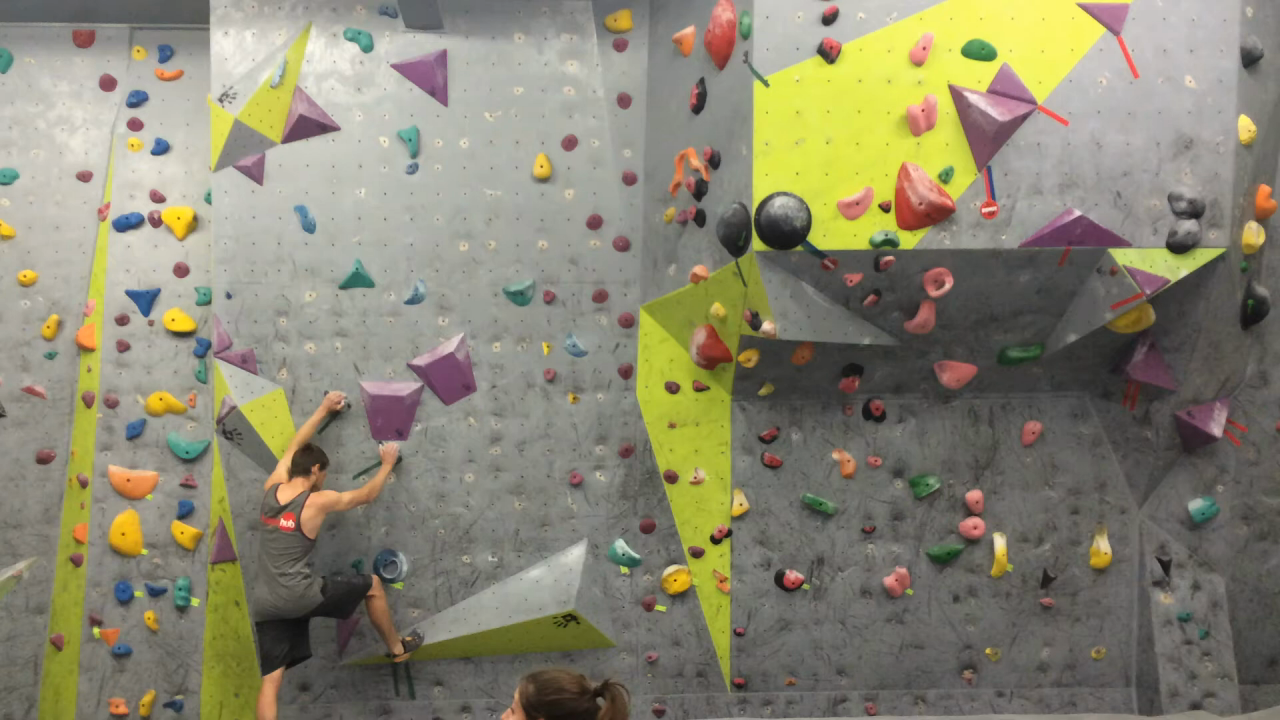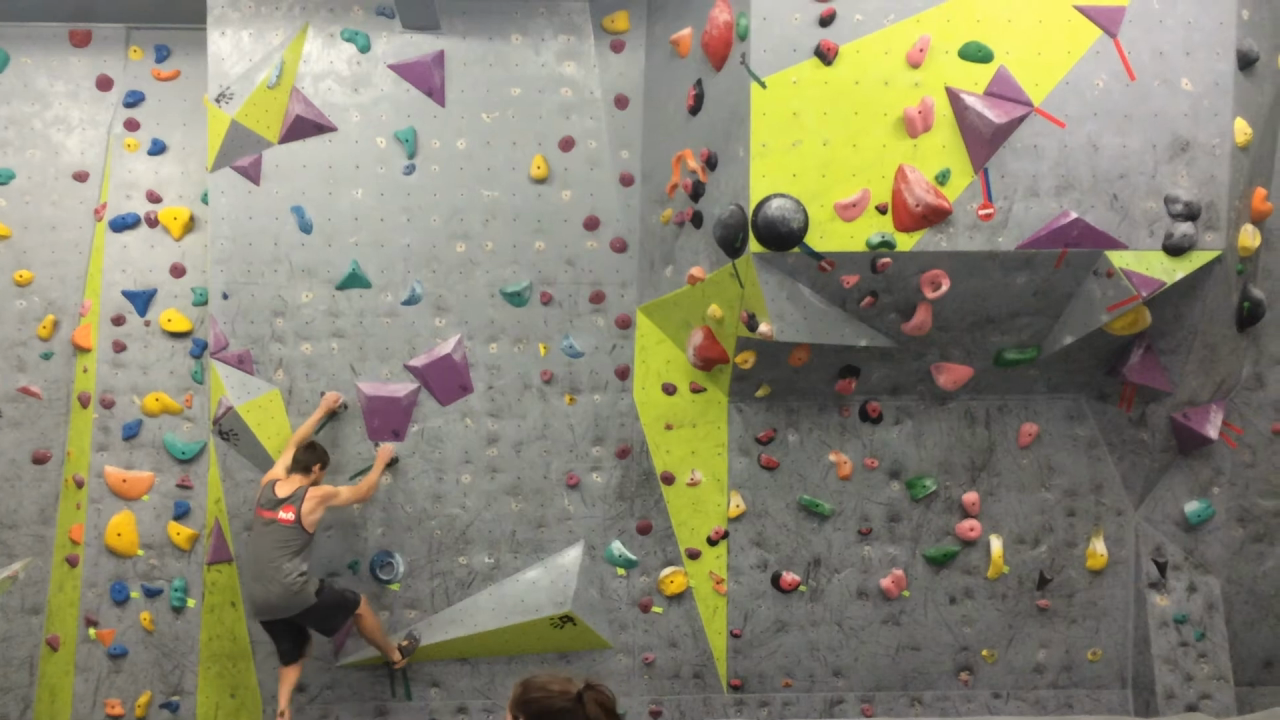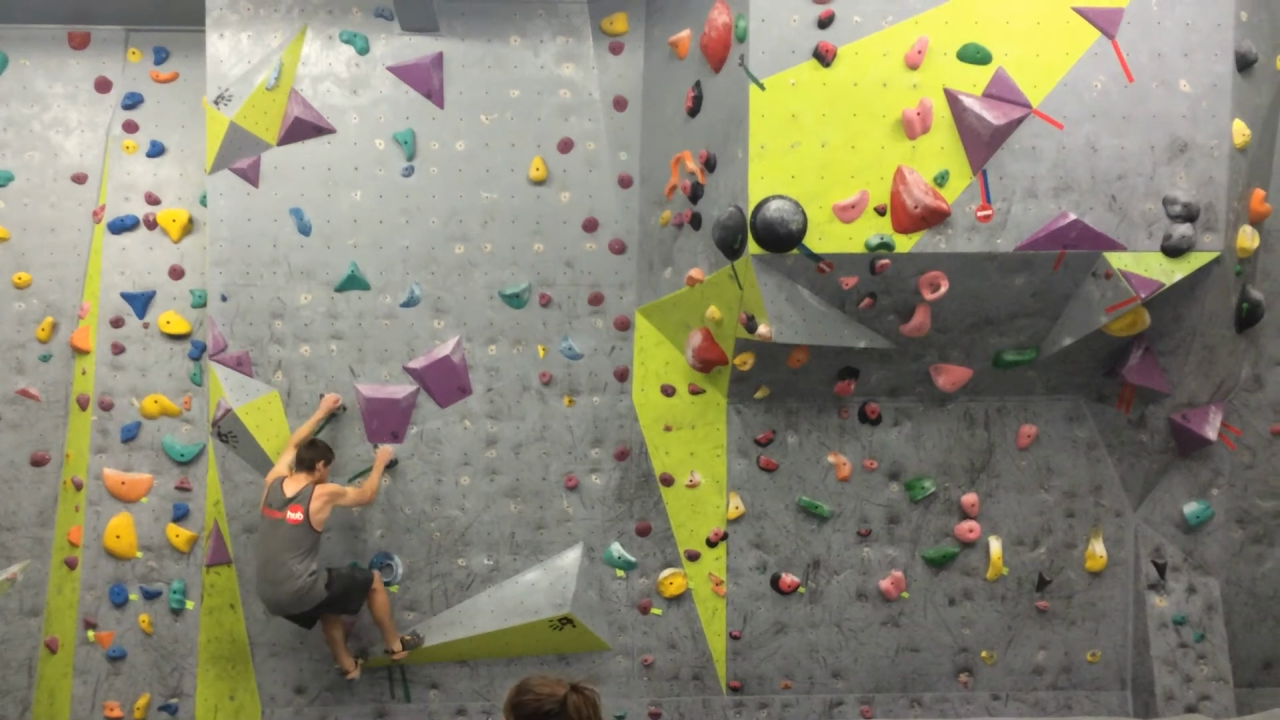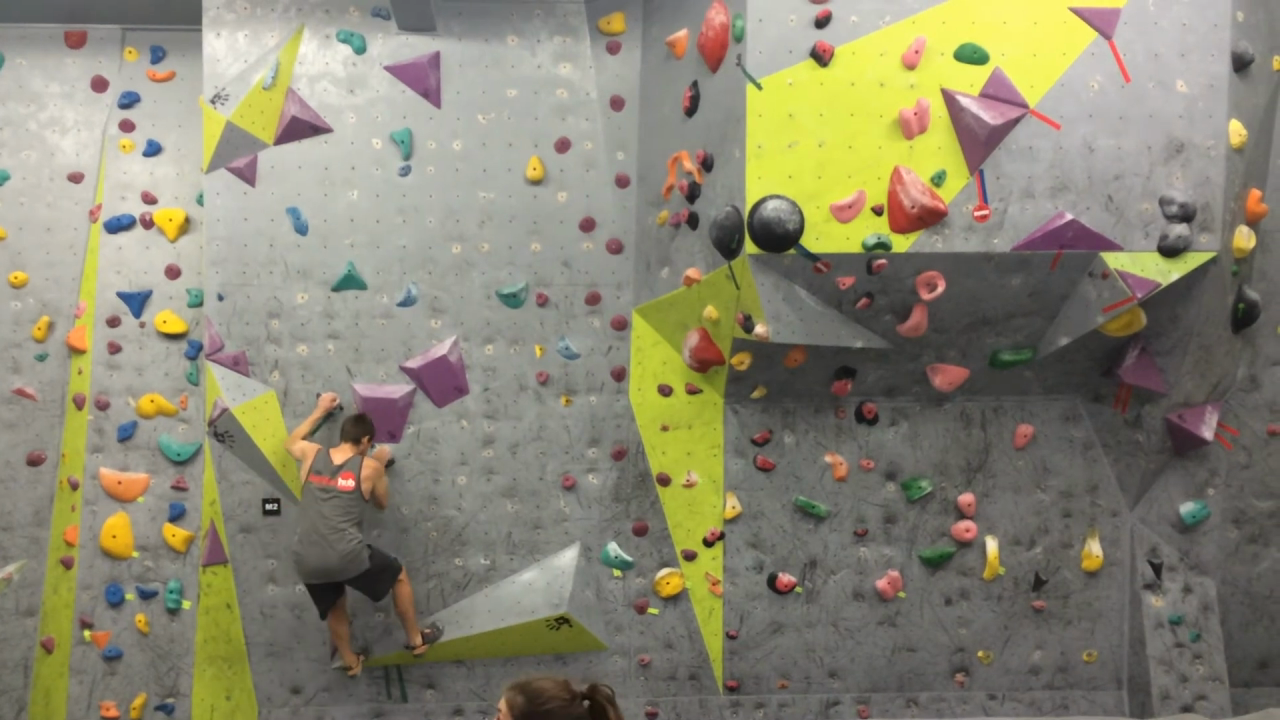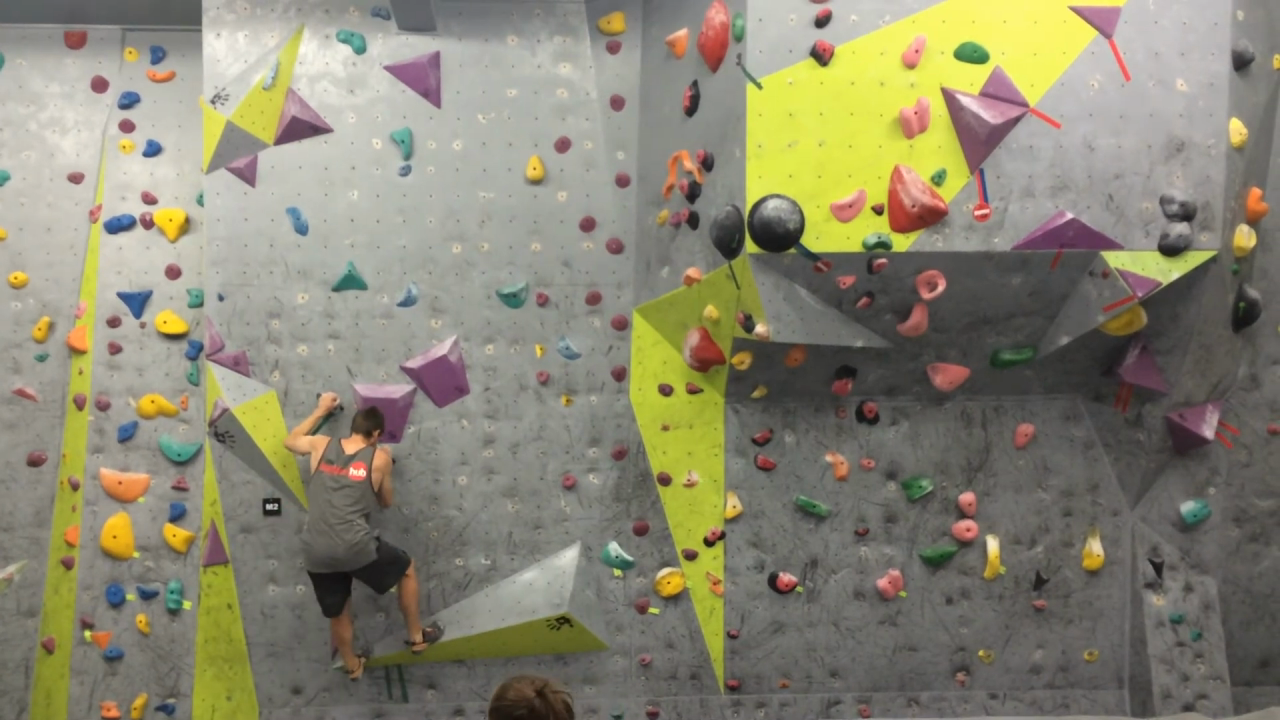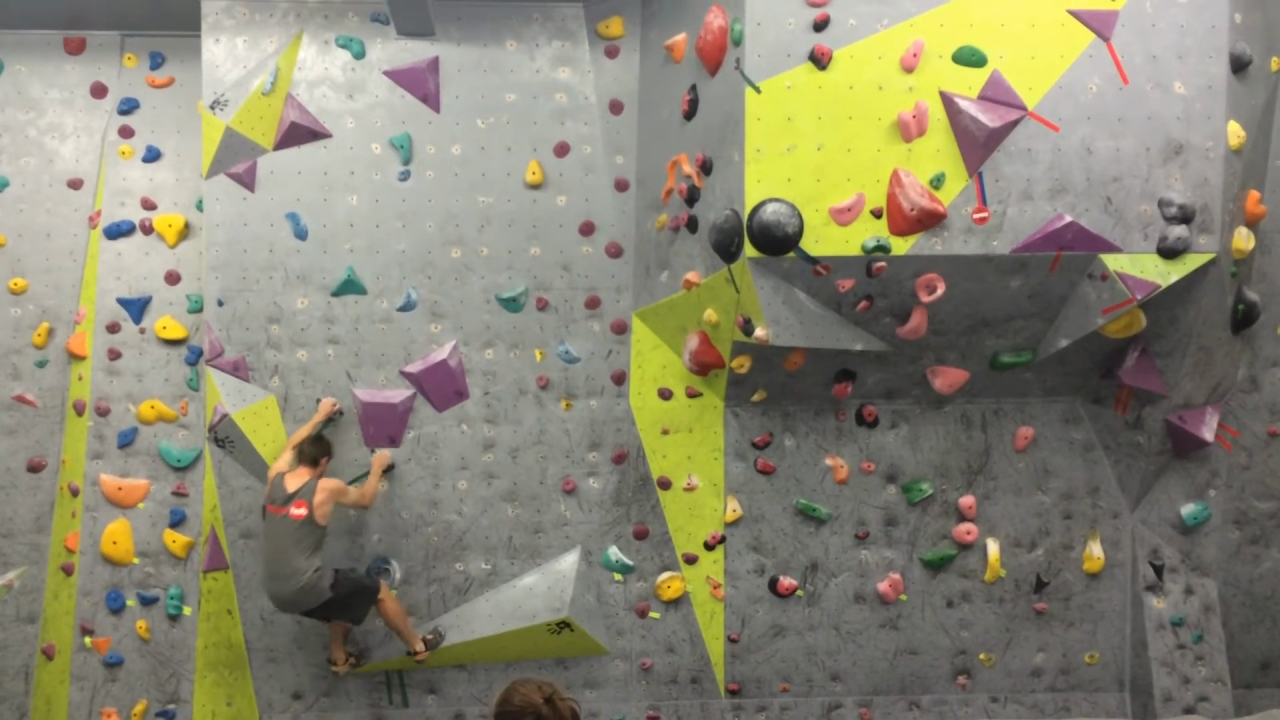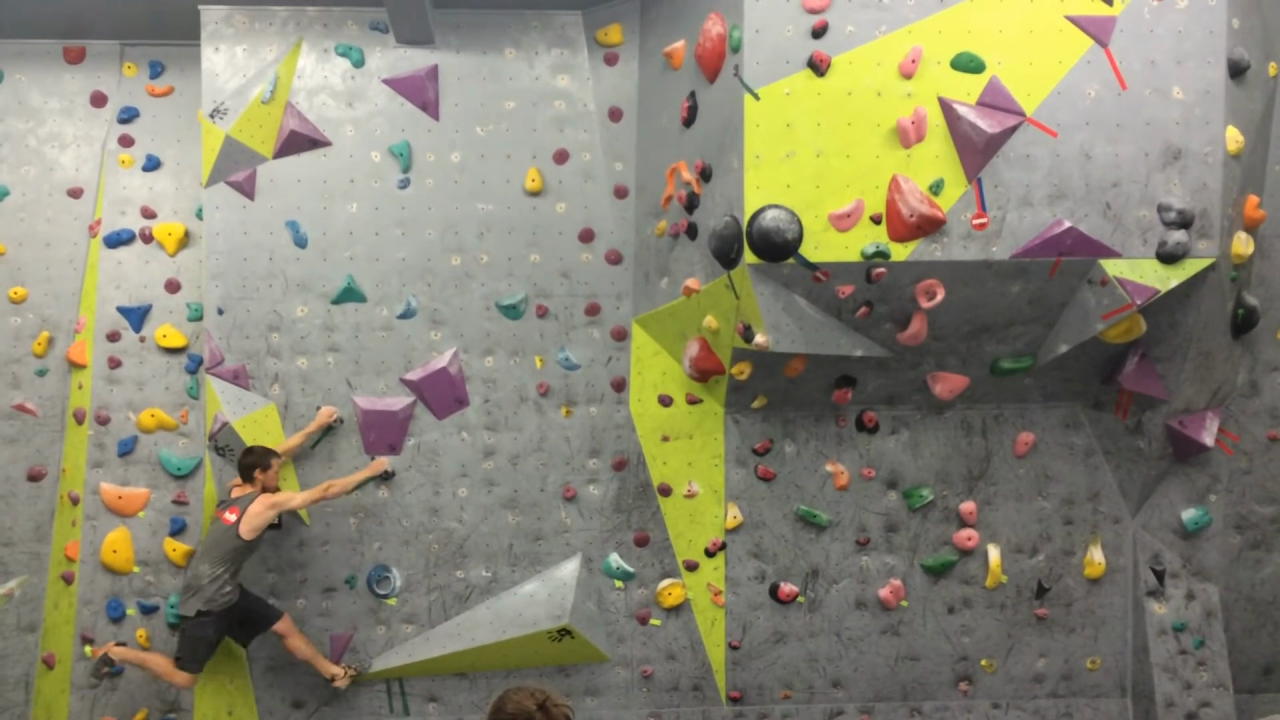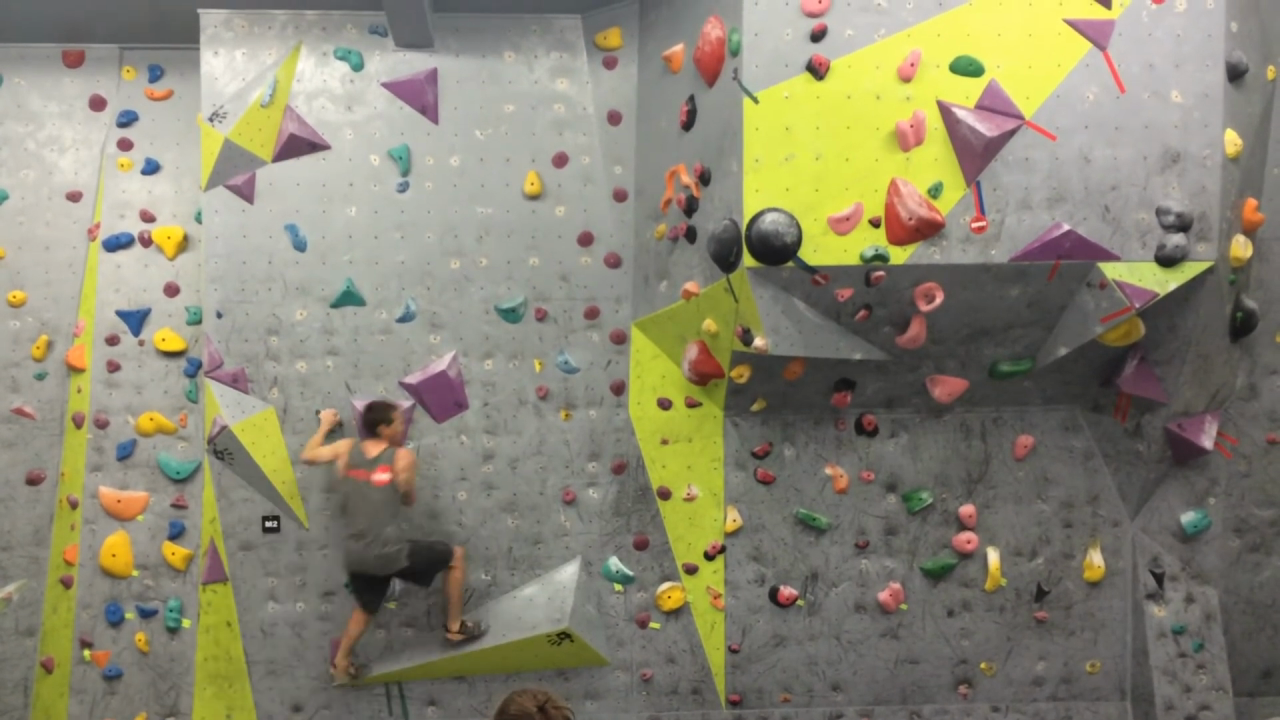
dt=0.7s
person 1, frame 1
left shoulder: (272, 488)
right shoulder: (318, 502)
left elbow: (295, 447)
right elbow: (366, 495)
left wrist: (323, 410)
right wrist: (387, 463)
left hip: (264, 603)
right hip: (299, 596)
left knee: (271, 679)
right knee: (372, 585)
right ankle: (397, 647)
person 1, frame 2
left shoulder: (268, 483)
right shoulder: (317, 496)
left elbow: (293, 445)
right elbow: (363, 493)
left wrist: (322, 410)
right wrist: (381, 462)
left hip: (258, 599)
right hip: (292, 594)
left knee: (293, 657)
right knee: (359, 605)
right ankle: (394, 654)
person 1, frame 3
left shoulder: (273, 482)
right shoulder: (324, 494)
left elbow: (292, 448)
right elbow: (367, 495)
left wrist: (322, 413)
right wrist: (380, 464)
left hip: (270, 596)
right hip: (301, 592)
left knee: (329, 604)
right knee: (373, 581)
left ankle: (347, 664)
right ankle: (396, 644)
person 1, frame 4
left shoulder: (312, 454)
right shoulder: (369, 467)
left elbow: (291, 442)
right elbow: (382, 503)
left wrist: (320, 411)
left hip: (307, 562)
right hip: (347, 557)
left knee: (334, 606)
right knee: (398, 575)
left ankle: (350, 662)
right ankle: (416, 639)
person 1, frame 5
left shoulder: (321, 446)
right shoulder: (380, 457)
left elbow: (290, 440)
right elbow: (385, 502)
left wrist: (321, 411)
left hip: (315, 552)
right hip: (355, 548)
left knee: (338, 612)
right knee: (407, 570)
left ankle: (351, 665)
right ankle: (416, 636)
person 1, frame 6
left shoulder: (275, 474)
right shoulder: (326, 489)
left elbow: (291, 447)
right elbow: (364, 500)
left wrist: (320, 417)
right wrist: (377, 469)
left hip: (277, 592)
right hip: (308, 588)
left knee: (341, 596)
right knee: (380, 591)
left ankle: (338, 659)
right ankle: (417, 646)
person 1, frame 7
left shoulder: (237, 488)
right shoulder: (267, 503)
left elbow: (278, 453)
right elbow: (325, 491)
left wrist: (314, 427)
right wrist: (369, 471)
left hip: (226, 592)
right hip: (206, 599)
left knee: (284, 627)
right knee: (183, 677)
left ankle: (335, 672)
right ankle: (115, 653)
person 1, frame 8
left shoulder: (346, 450)
right shoulder: (402, 457)
left elbow: (306, 454)
left wrist: (325, 426)
left hip: (355, 557)
right hip: (390, 553)
left knee: (366, 607)
right knee: (455, 556)
left ankle: (341, 663)
right ankle: (455, 626)
